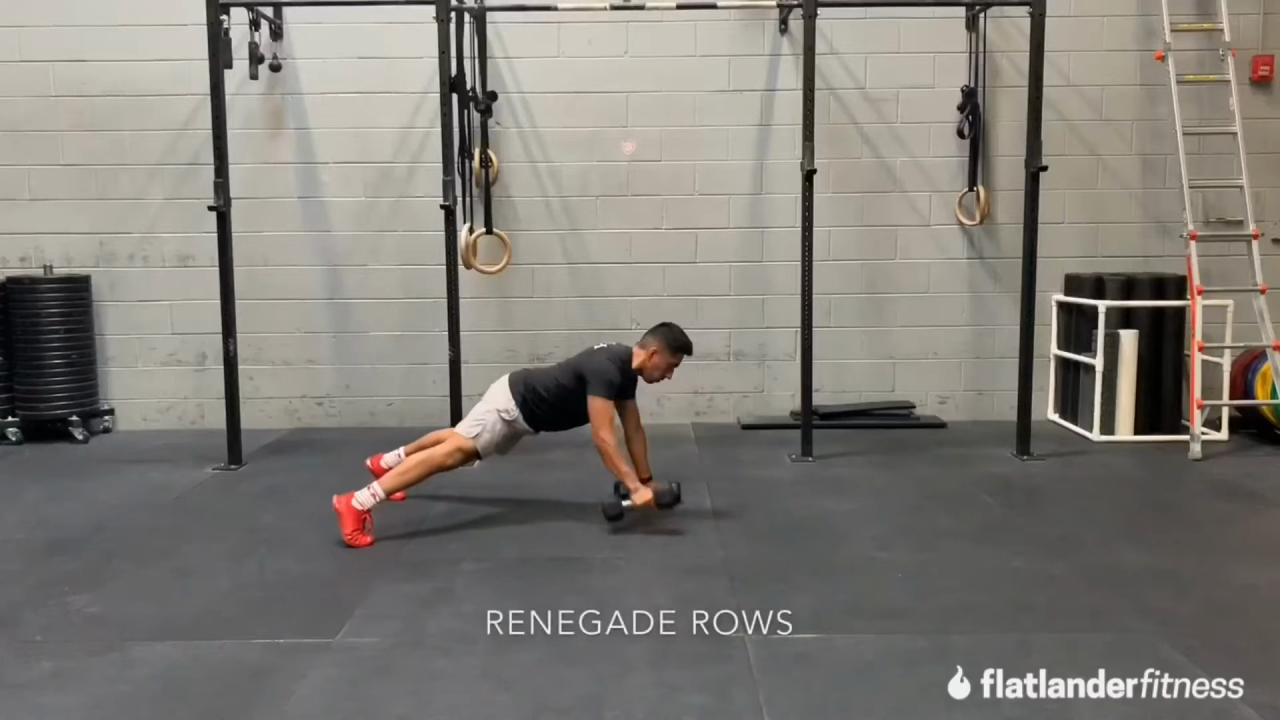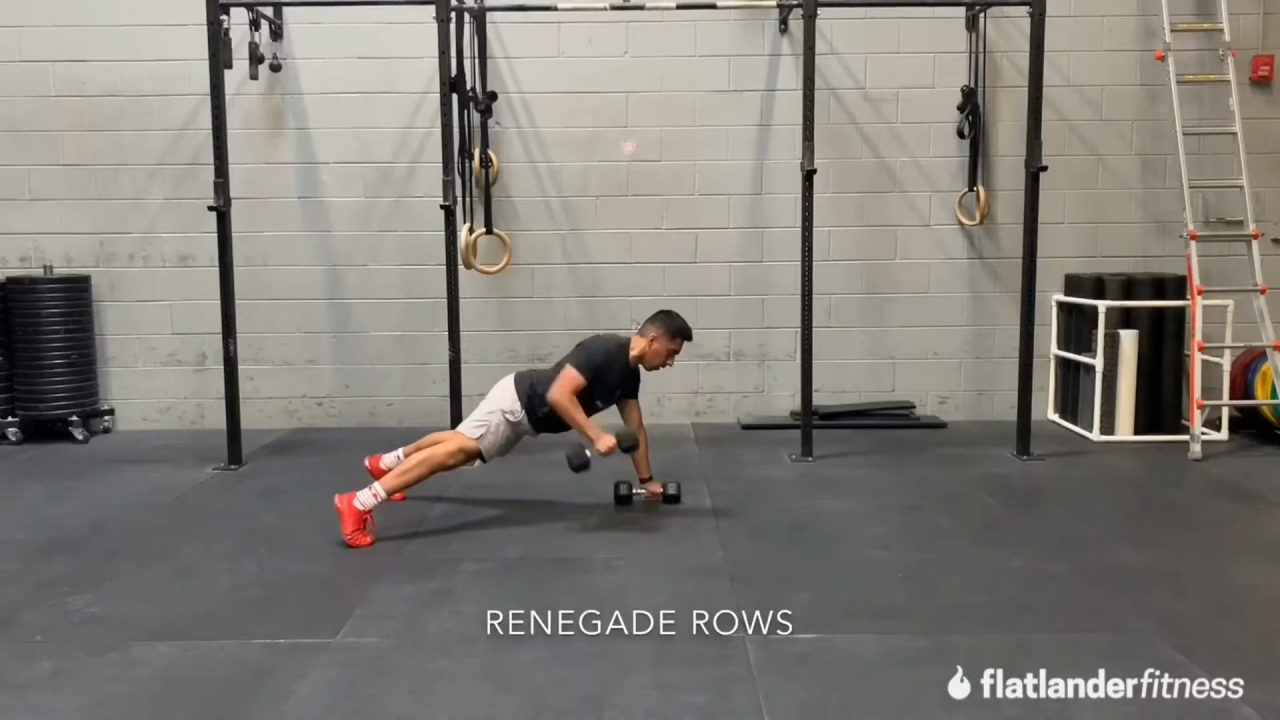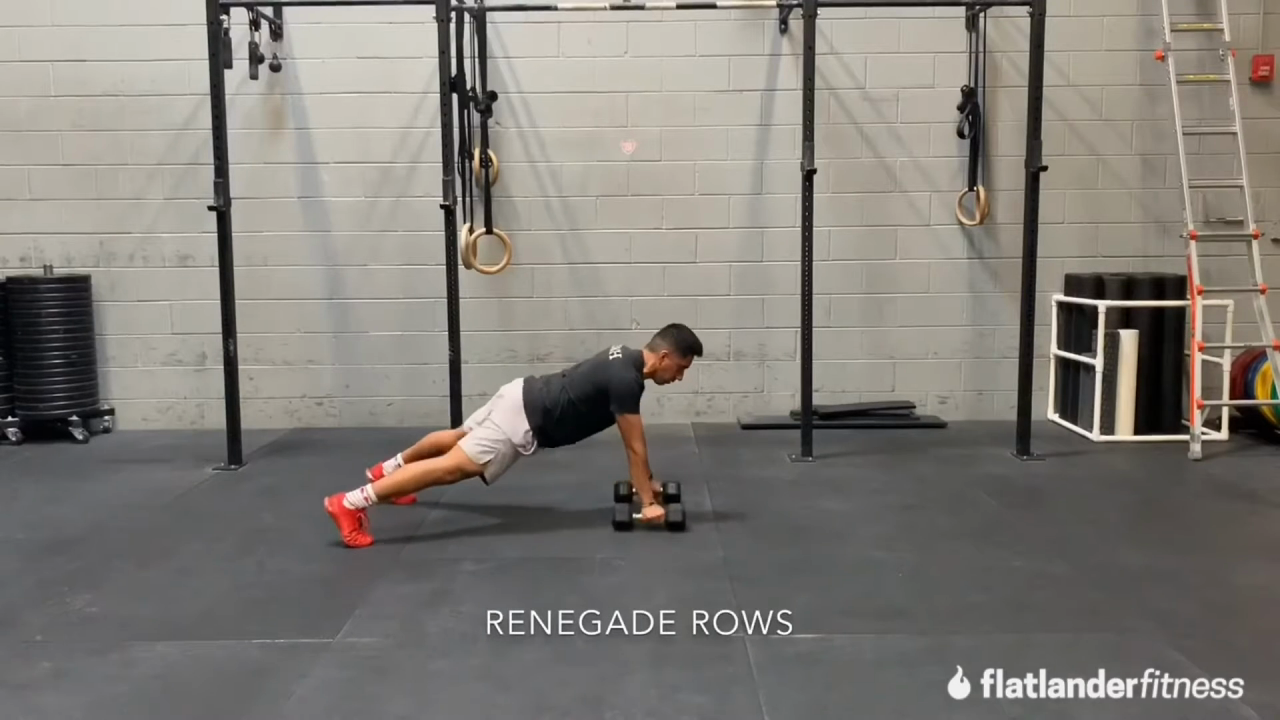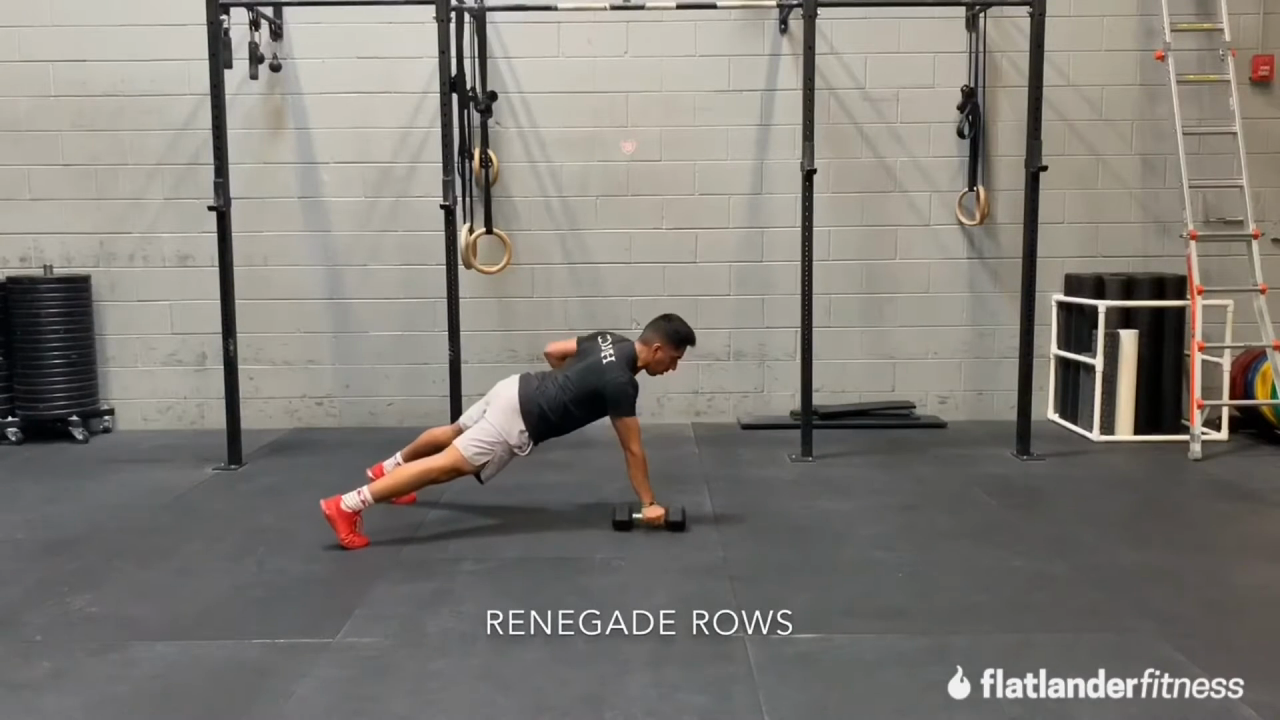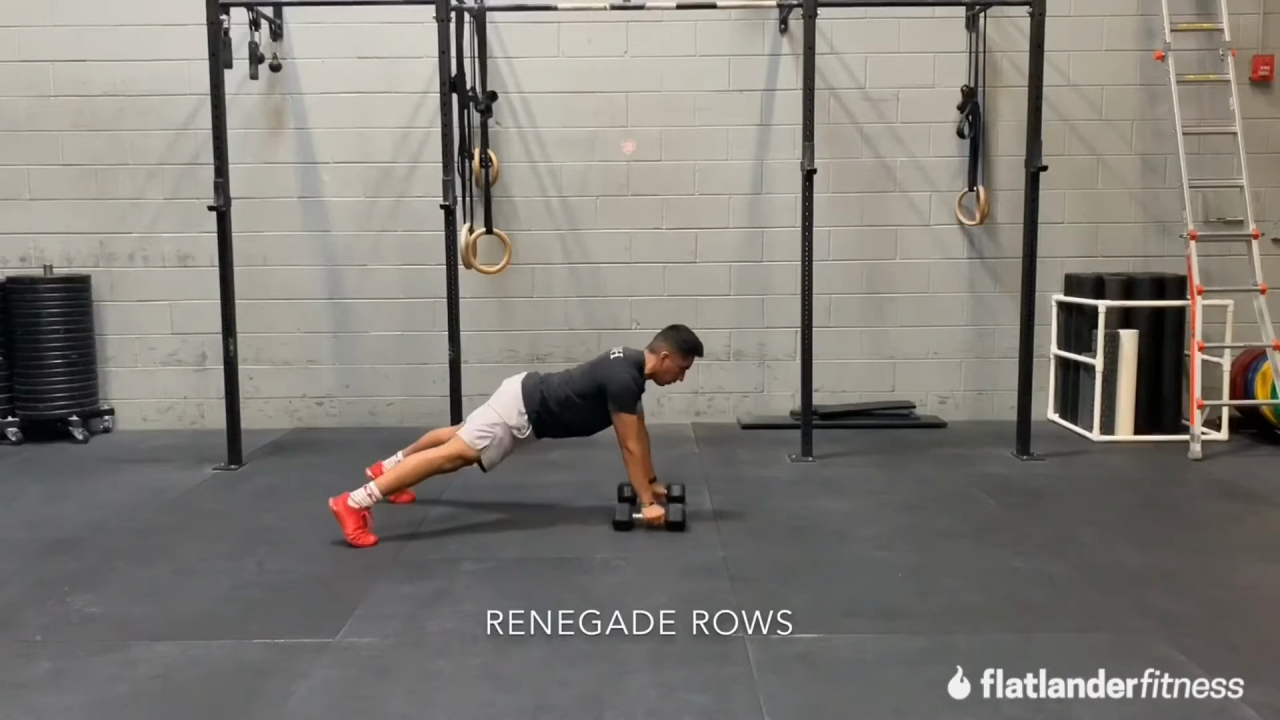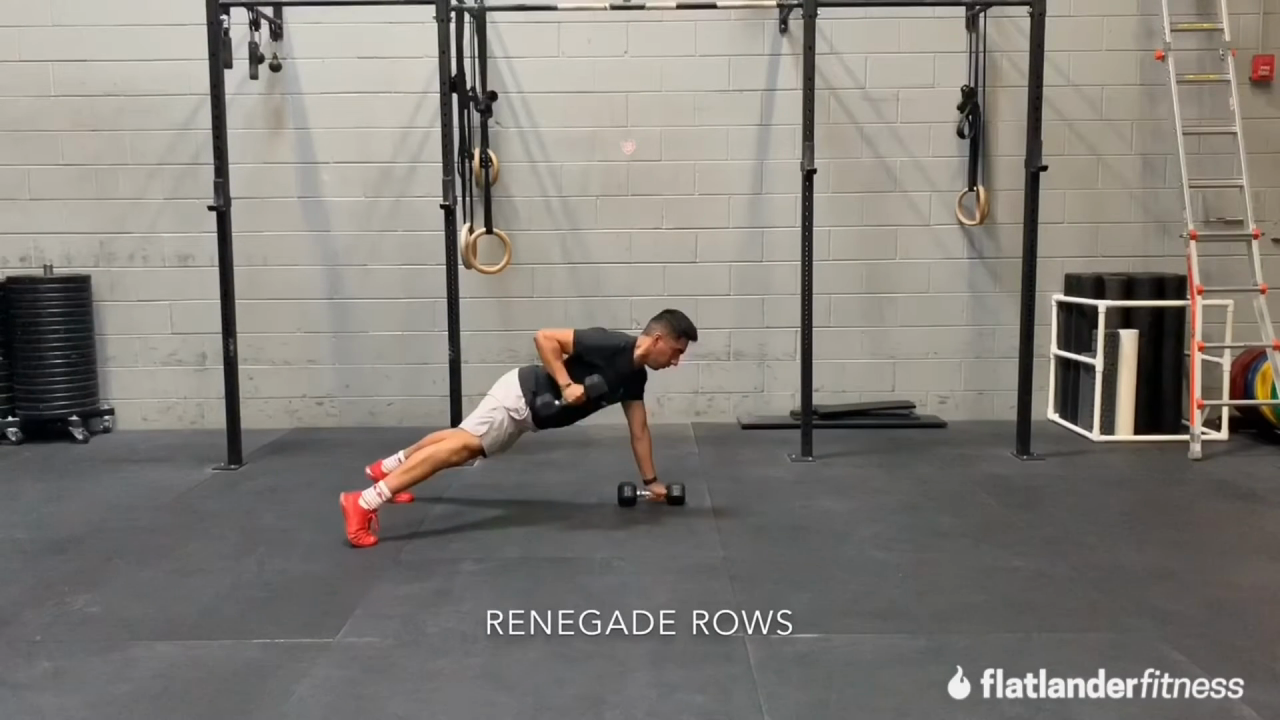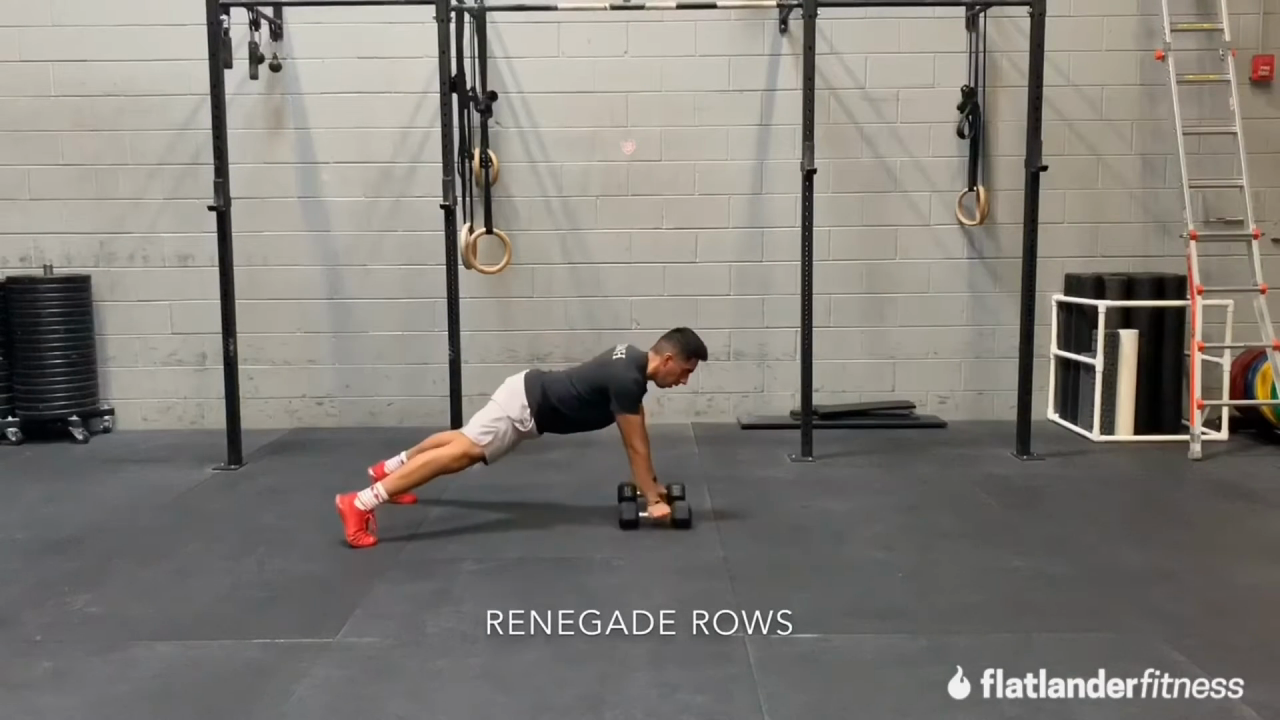
dt=0.7s
person 1, frame 1
left shoulder: (624, 367)
right shoulder: (608, 368)
left elbow: (634, 429)
right elbow: (603, 437)
left wrist: (646, 479)
right wrist: (634, 489)
left hip: (524, 409)
right hip: (514, 402)
left knee: (460, 438)
right knee: (454, 451)
left ankle: (388, 462)
right ankle: (358, 503)
person 1, frame 2
left shoulder: (630, 372)
right shoulder: (604, 350)
left elbow: (635, 428)
right elbow: (558, 395)
left wrist: (645, 479)
right wrist: (596, 438)
left hip: (527, 415)
right hip: (517, 401)
left knee: (459, 442)
right knee: (456, 450)
left ankle: (385, 462)
right ankle: (359, 503)
person 1, frame 3
left shoulder: (628, 361)
right shoulder: (626, 379)
left elbow: (635, 434)
right elbow: (634, 446)
left wrist: (648, 480)
right wrist: (648, 502)
left hip: (522, 395)
right hip: (525, 420)
left knee: (457, 438)
right knee: (454, 465)
left ankle: (387, 469)
right ankle: (352, 503)
person 1, frame 4
left shoulder: (611, 340)
right shoulder: (620, 381)
left elbow: (552, 351)
right elbow: (632, 448)
right wrist: (649, 504)
left hip: (516, 390)
right hip: (520, 418)
left knee: (453, 433)
right knee: (447, 465)
left ankle: (388, 468)
right ankle: (347, 505)
person 1, frame 5
left shoulder: (631, 365)
right shoulder: (625, 379)
left elbow: (640, 431)
right elbow: (630, 446)
left wrist: (652, 482)
right wrist: (647, 503)
left hip: (526, 393)
right hip: (524, 409)
left knee: (458, 434)
right knee: (454, 454)
left ankle: (388, 466)
right ankle: (356, 502)
person 1, frame 6
left shoulder: (635, 374)
right shoulder: (611, 344)
left elbow: (639, 429)
right elbow: (544, 337)
left wrist: (651, 481)
right wrist: (567, 384)
left hip: (532, 411)
right hip: (522, 396)
left knee: (461, 439)
right knee: (460, 447)
left ankle: (387, 467)
right ankle: (364, 502)
person 1, frame 7
left shoulder: (635, 363)
right shoulder: (627, 378)
left elbow: (640, 434)
right elbow: (634, 446)
left wrist: (653, 483)
right wrist: (652, 500)
left hip: (530, 395)
right hip: (525, 405)
left knee: (463, 439)
right knee: (460, 454)
left ankle: (391, 467)
right ankle: (361, 503)
